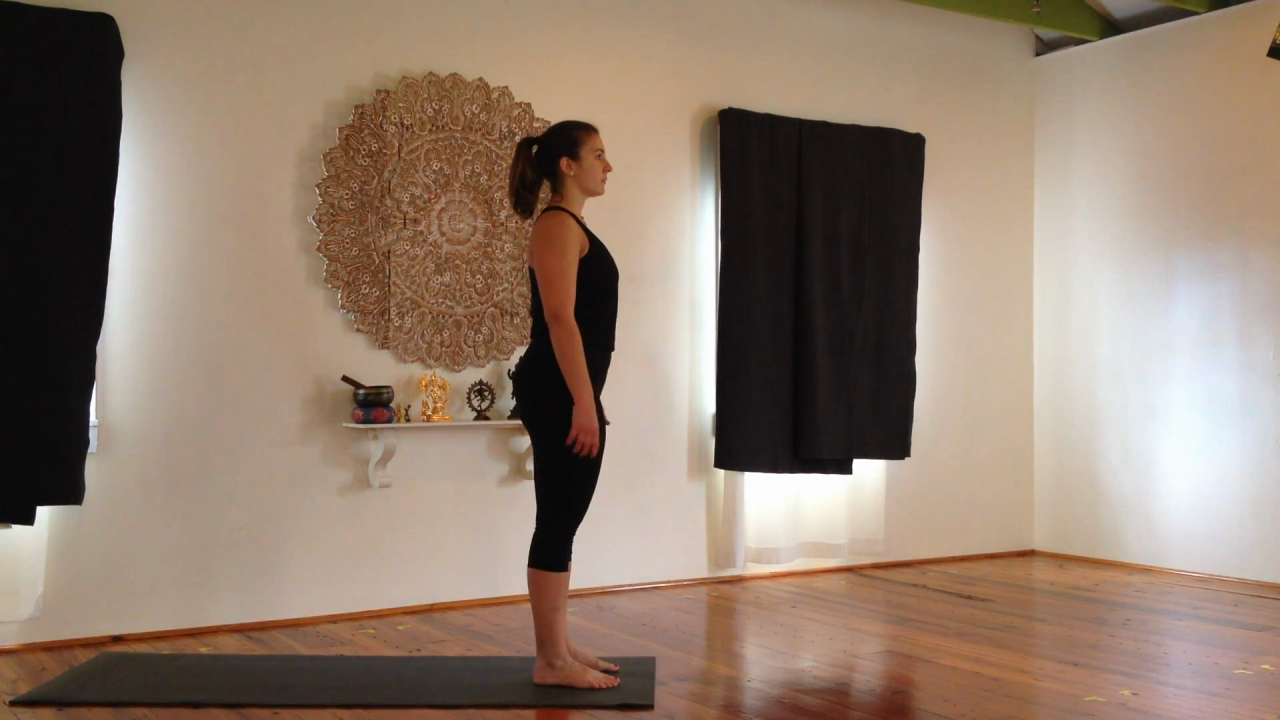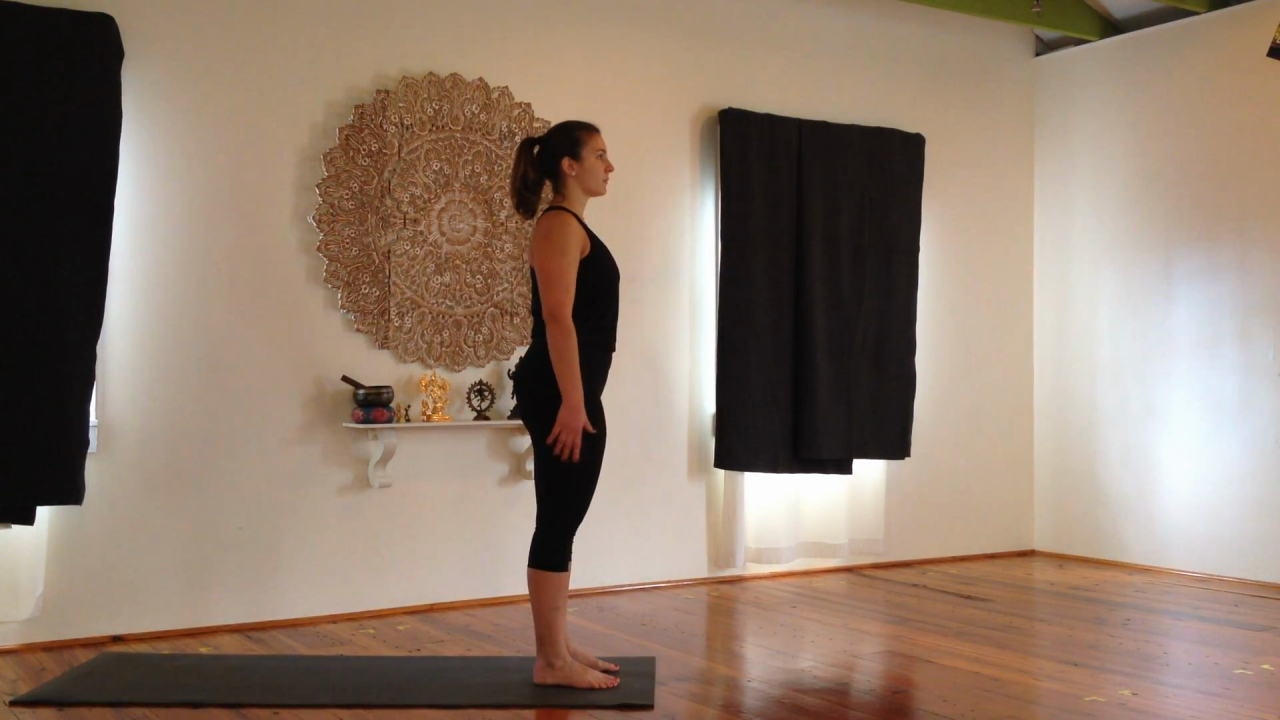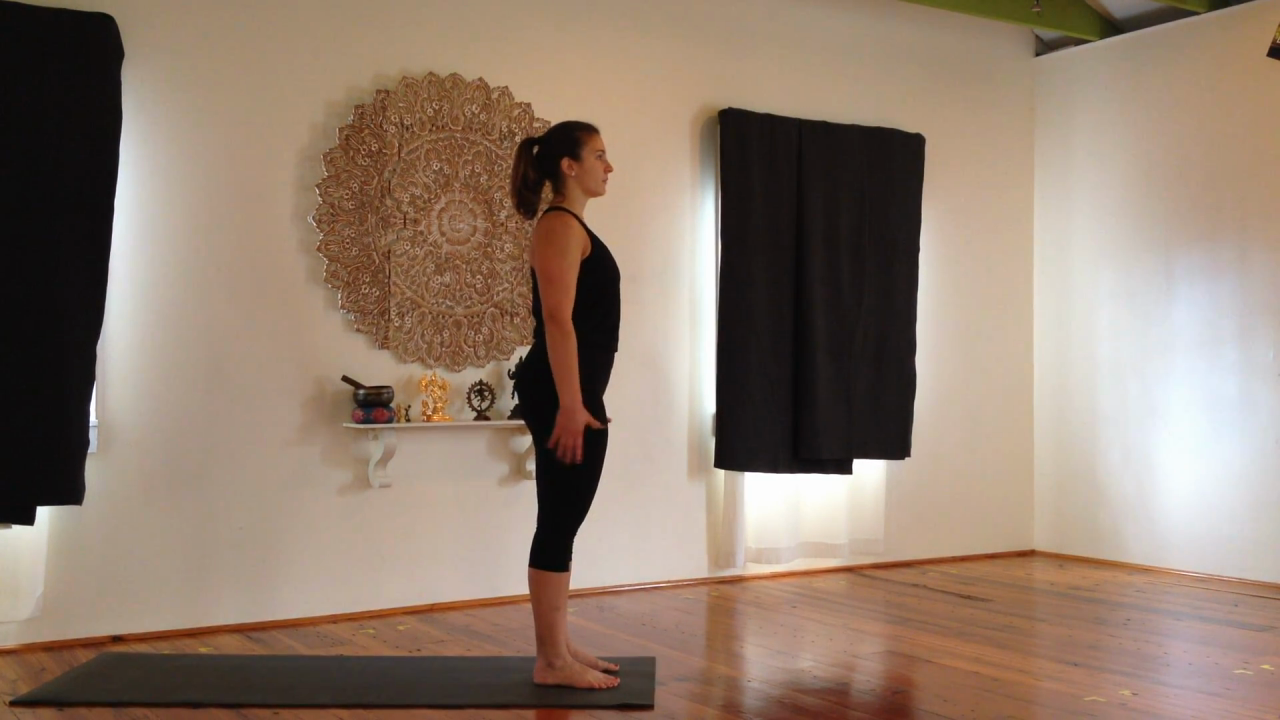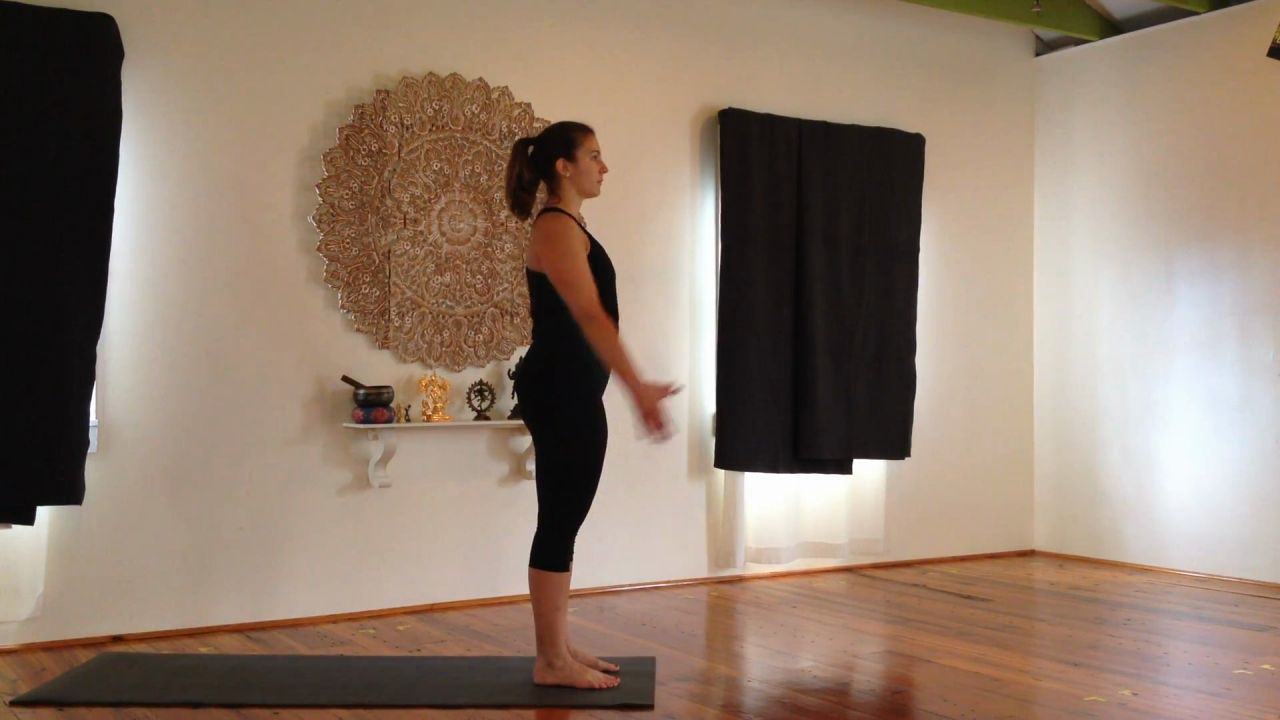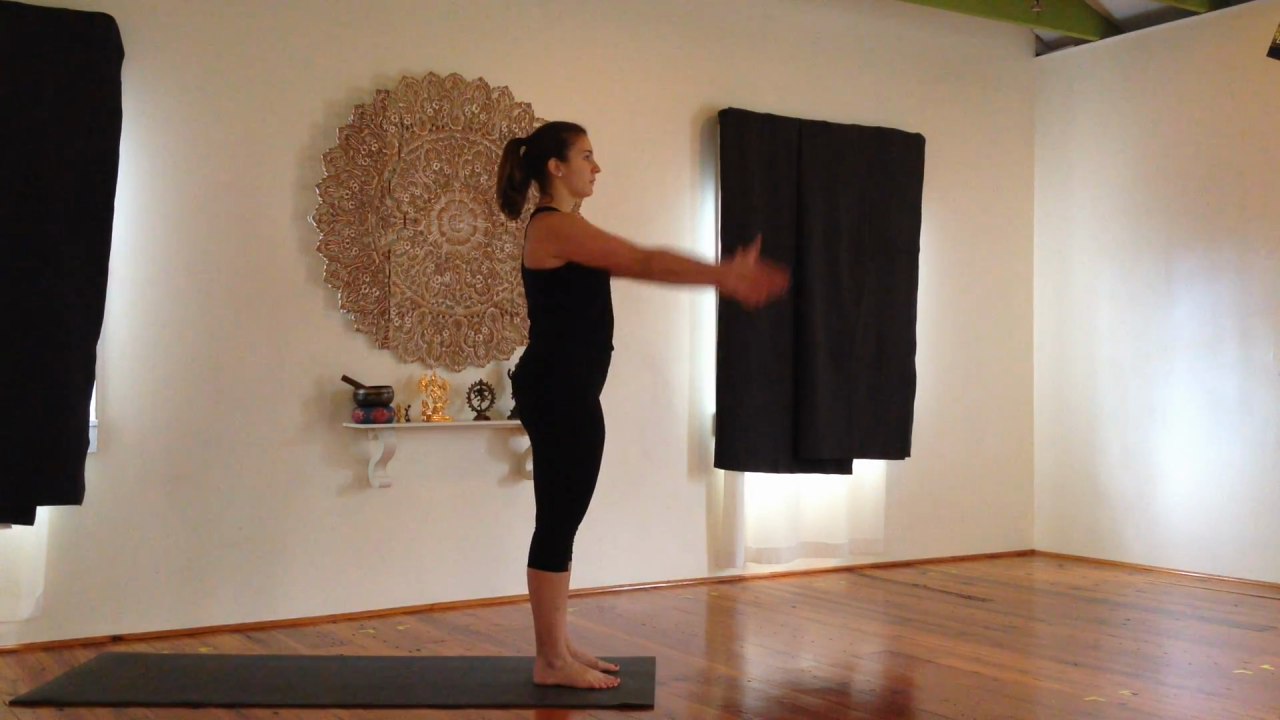
dt=0.3s
person 1, frame 1
left shoulder: (571, 225)
right shoulder: (557, 225)
right elbow: (560, 320)
left wrist: (588, 399)
right wrist: (583, 402)
left hip: (568, 390)
right hip: (559, 393)
left knee: (563, 522)
right knee: (558, 523)
left ankle: (559, 647)
right ankle: (551, 660)
person 1, frame 2
left shoulder: (572, 225)
right shoulder: (559, 225)
right elbow: (557, 318)
right wrist: (572, 403)
left hip: (572, 389)
right hip: (558, 391)
left knee: (563, 522)
right knee: (557, 523)
left ankle: (559, 647)
right ankle: (551, 661)
person 1, frame 3
left shoulder: (571, 225)
right shoulder: (560, 225)
right elbow: (558, 320)
right wrist: (571, 403)
left hip: (574, 390)
right hip: (563, 392)
left knee: (564, 522)
right knee: (559, 523)
left ankle: (559, 647)
right ankle: (551, 660)
person 1, frame 4
left shoulder: (566, 226)
right shoulder: (556, 227)
left elbow: (594, 316)
right elbow: (592, 318)
left wrist: (635, 384)
right wrist: (638, 388)
left hip: (569, 391)
right hip: (561, 391)
left knee: (564, 523)
right knee: (558, 524)
left ankle: (557, 647)
right ankle: (552, 660)
person 1, frame 5
left shoulder: (561, 225)
right shoulder: (556, 225)
left elbow: (638, 264)
right elbow: (643, 261)
left wrist: (721, 274)
right wrist: (724, 278)
left hip: (566, 390)
right hip: (559, 390)
left knee: (561, 522)
right knee: (557, 523)
left ankle: (557, 648)
right ankle: (551, 660)
